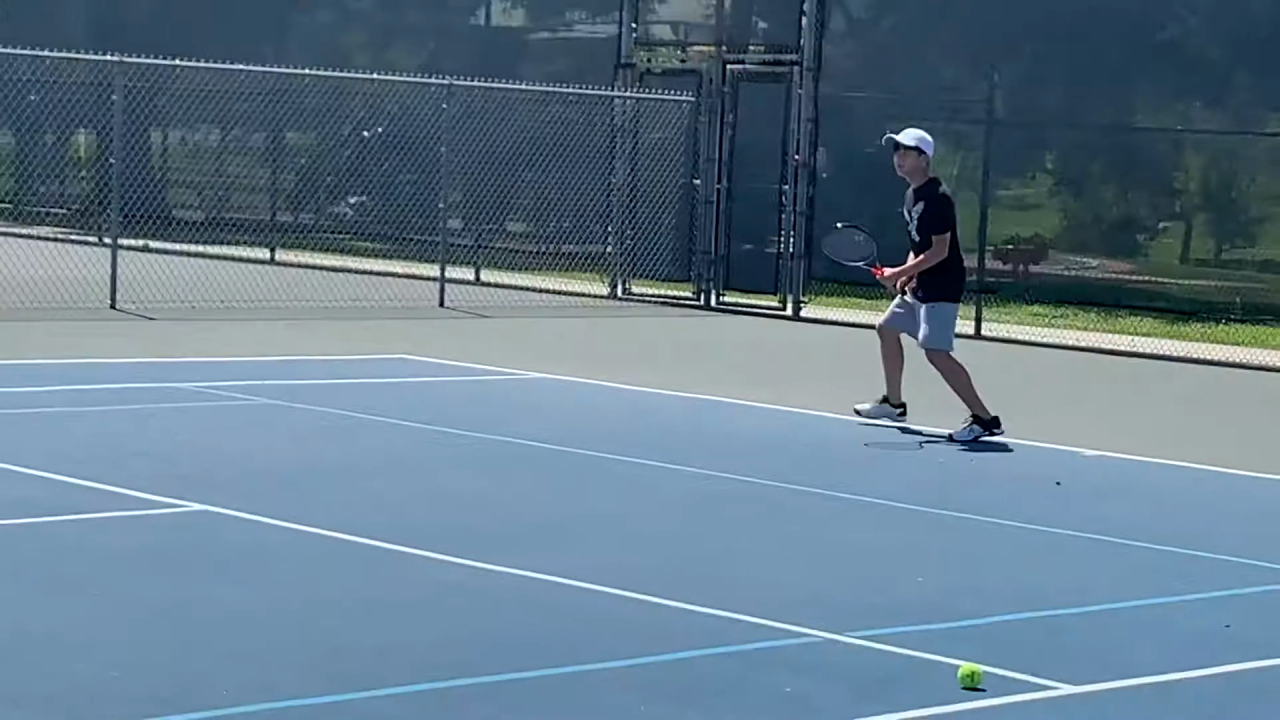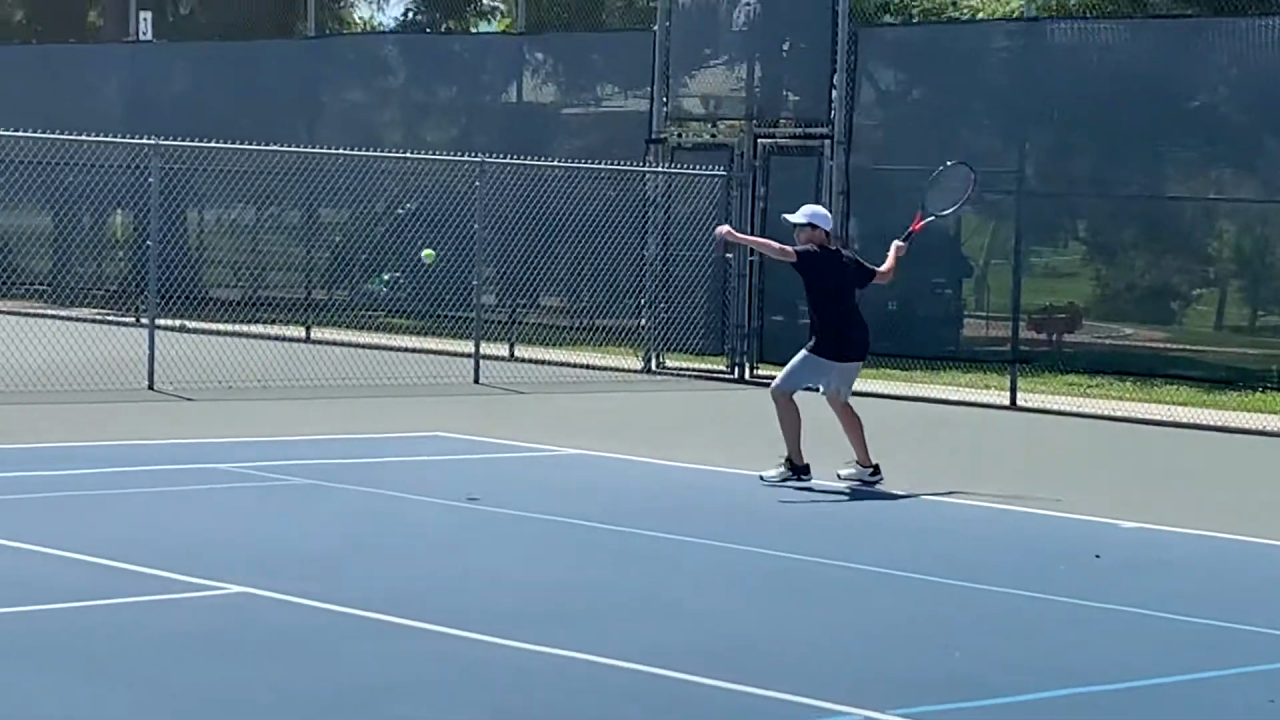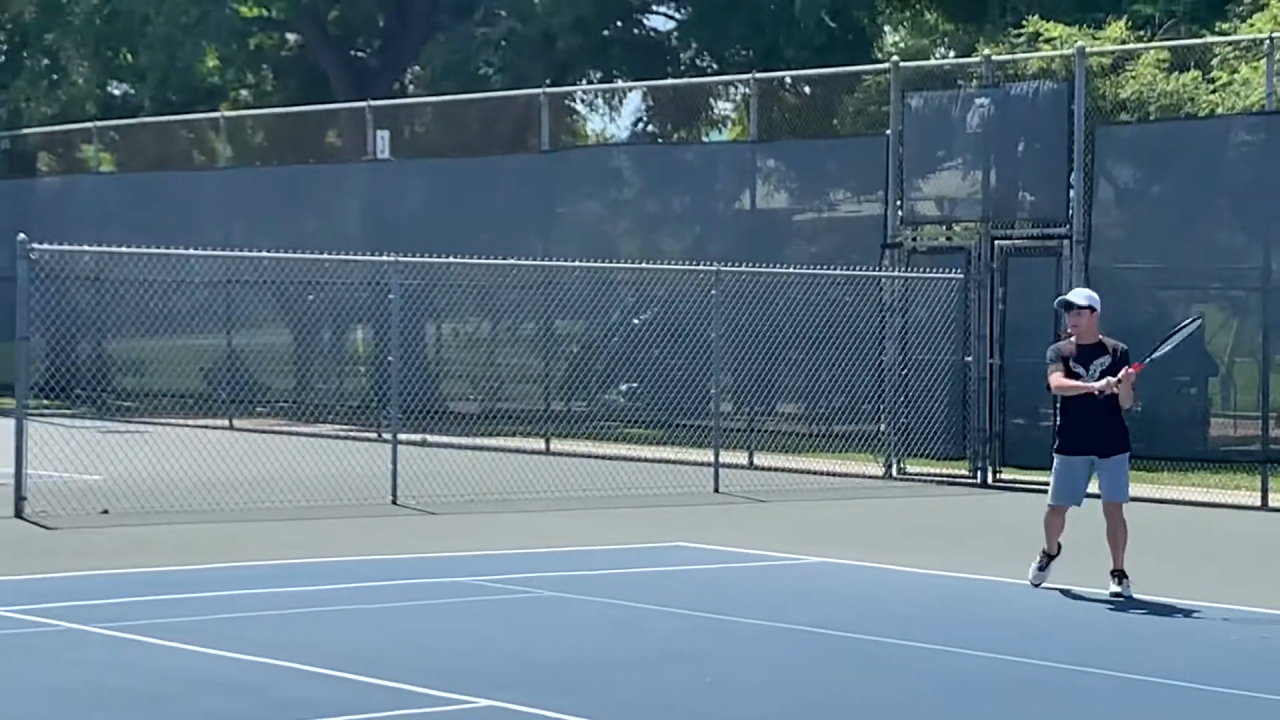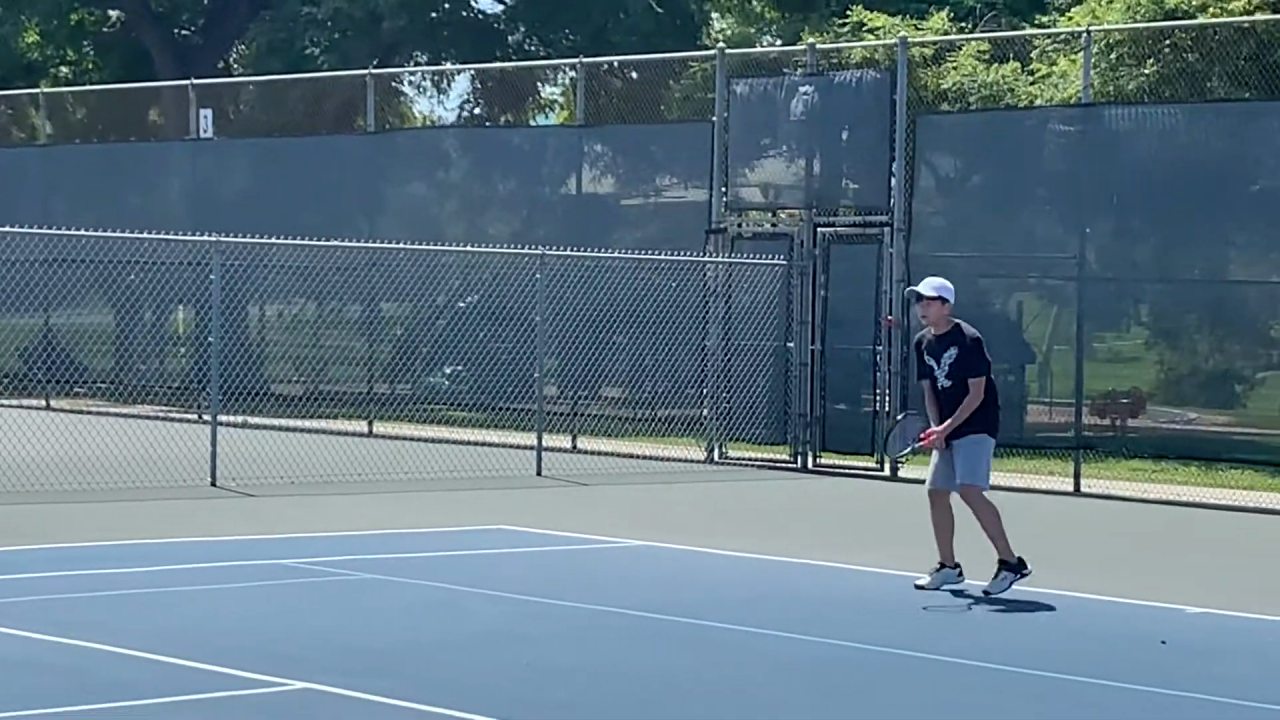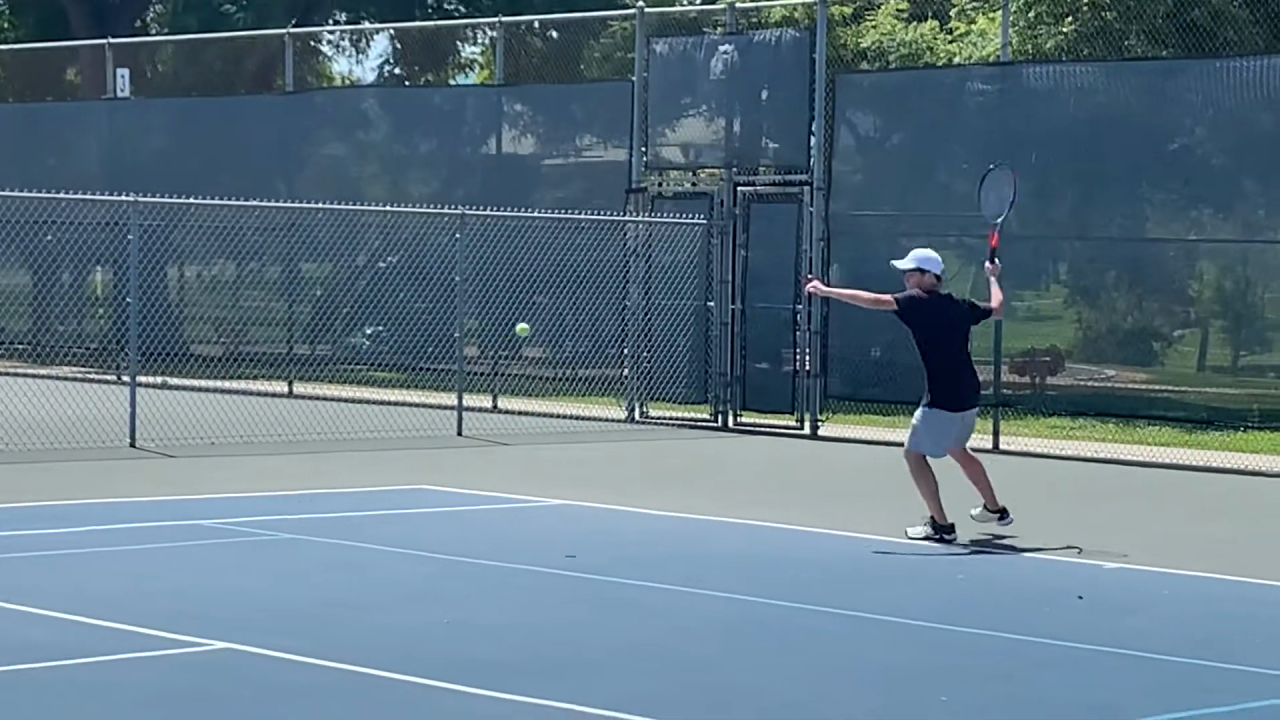
dt=1s
person 1, frame 1
left shoulder: (937, 197)
right shoulder: (911, 194)
left elbow: (940, 251)
left wrist: (900, 272)
right wrist: (908, 275)
left hip: (940, 288)
right hip: (921, 286)
left knee: (935, 352)
right knee: (887, 330)
left ankle: (984, 419)
right ankle: (893, 403)
person 1, frame 2
left shoulder: (813, 255)
right shoulder: (847, 259)
left elbow: (779, 251)
right elbow: (884, 275)
left wrist: (736, 236)
right wrist: (895, 251)
left hip: (828, 346)
right hip: (855, 347)
left knee: (781, 391)
right knee: (837, 400)
left ankle: (796, 464)
right ankle: (866, 466)
person 1, frame 3
left shoulder: (1117, 352)
right shoulder: (1058, 352)
left elbow: (1126, 402)
right elbow: (1057, 384)
left wrist: (1124, 386)
right wrist: (1096, 385)
left hip: (1112, 443)
right hip: (1071, 444)
left knee: (1113, 508)
right knee: (1056, 508)
left ankle: (1118, 573)
right ankle: (1050, 552)
person 1, frame 4
left shoulder: (968, 340)
right shoulder: (921, 343)
left elbow: (977, 395)
right elbow: (929, 391)
left wrist: (944, 429)
right wrist: (937, 429)
left hip: (976, 428)
right hip: (951, 432)
left knee: (970, 492)
right knee: (937, 493)
left ankle: (1011, 563)
right ankle: (948, 567)
person 1, frame 5
left shoulder: (917, 301)
right shoulder: (957, 304)
left elbow: (872, 300)
right elbow: (995, 308)
left wrist: (826, 290)
right wrist: (993, 277)
left hip: (942, 398)
right hip: (969, 395)
left knee: (915, 456)
right knee: (957, 451)
left ankle: (941, 524)
right ankle: (994, 509)
